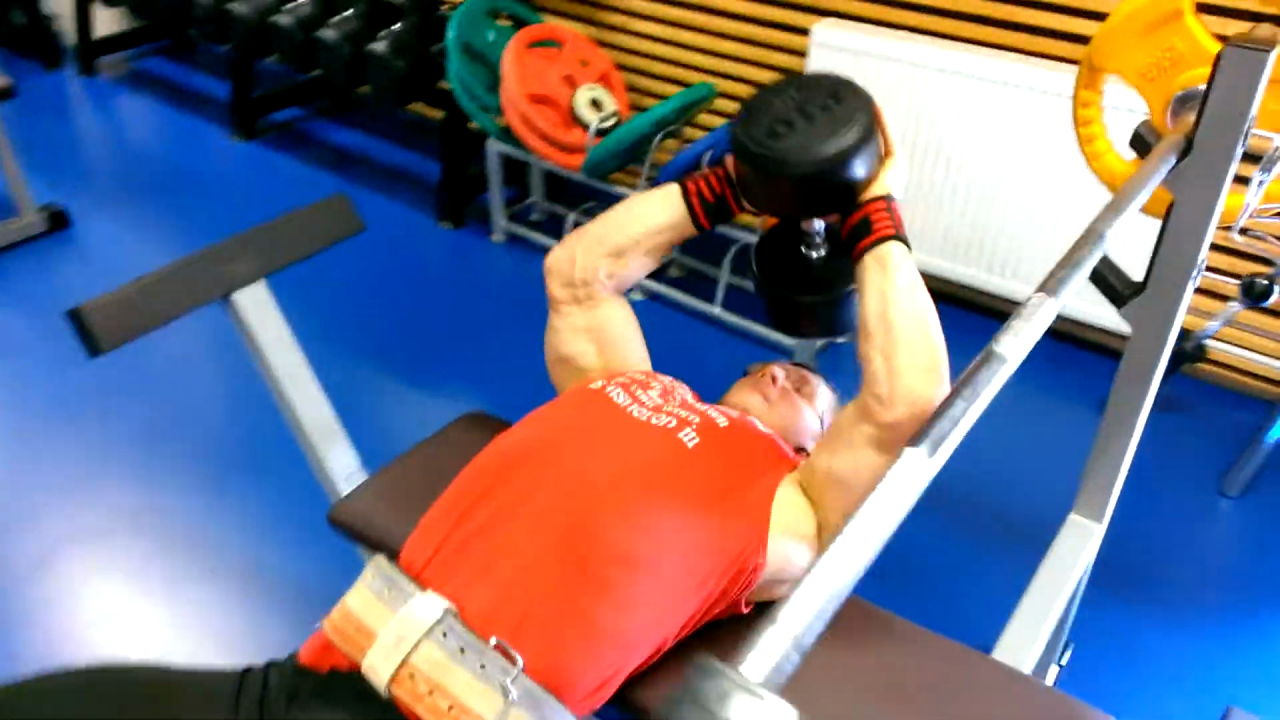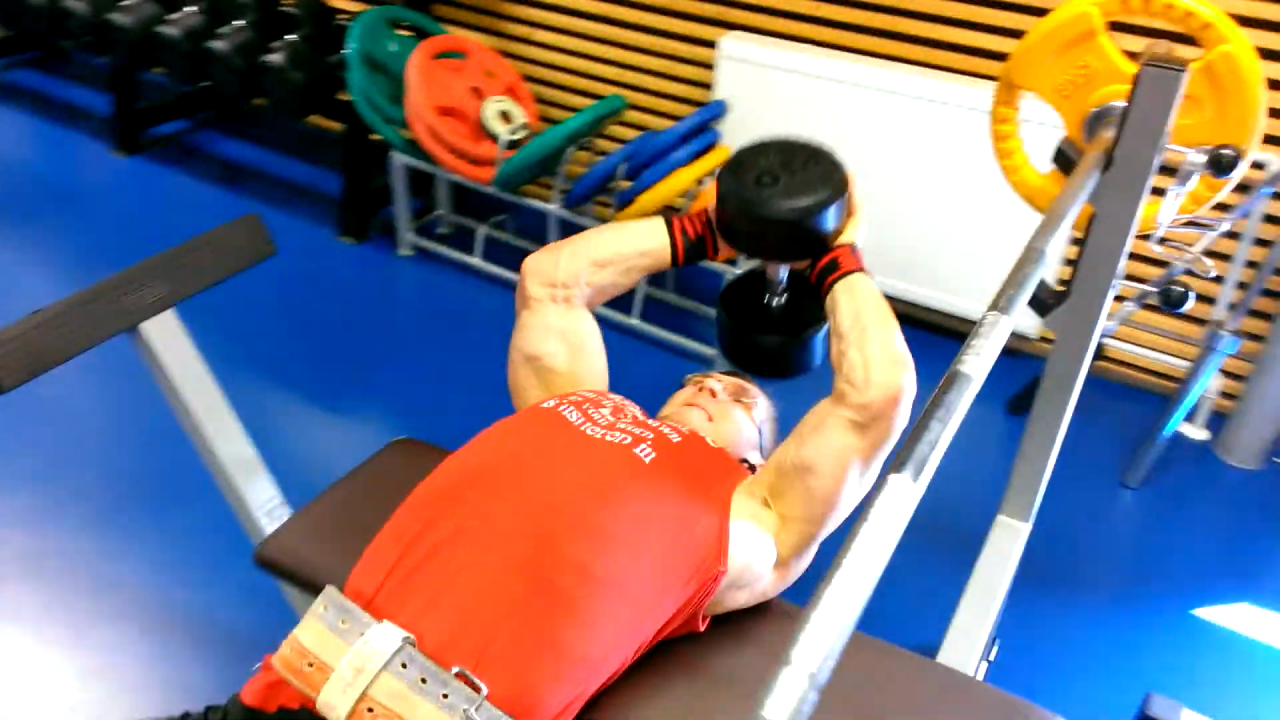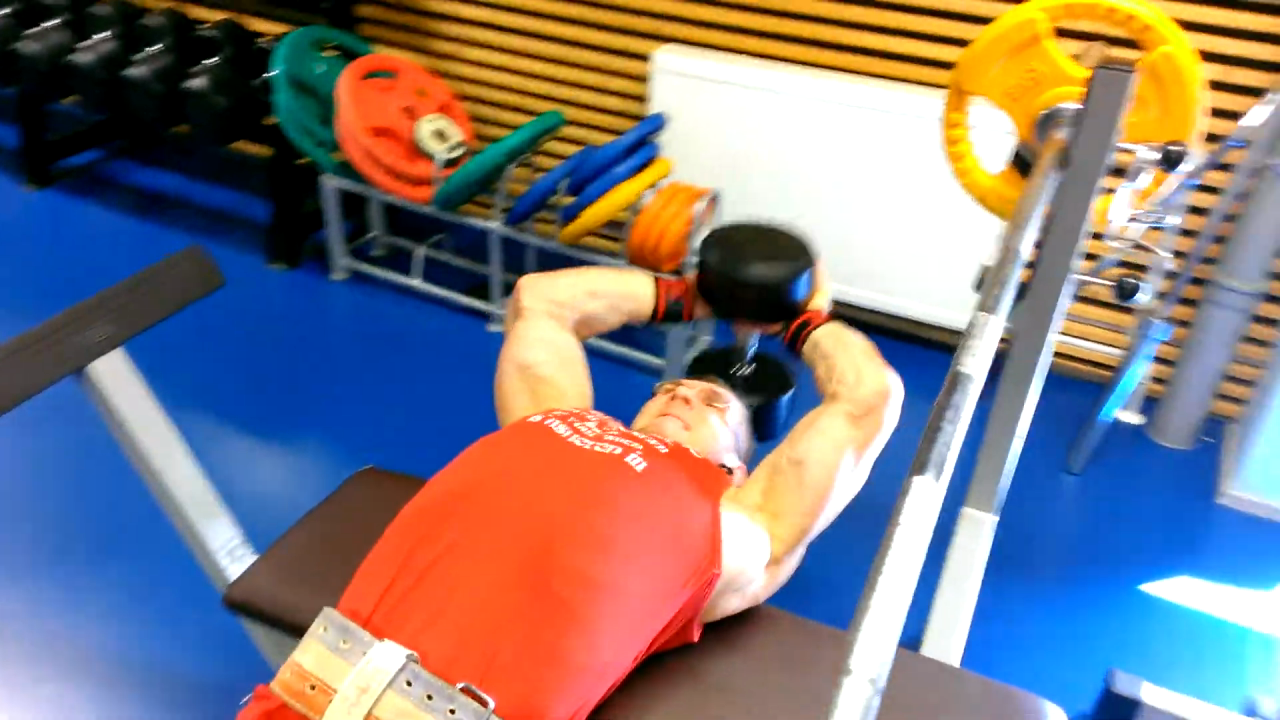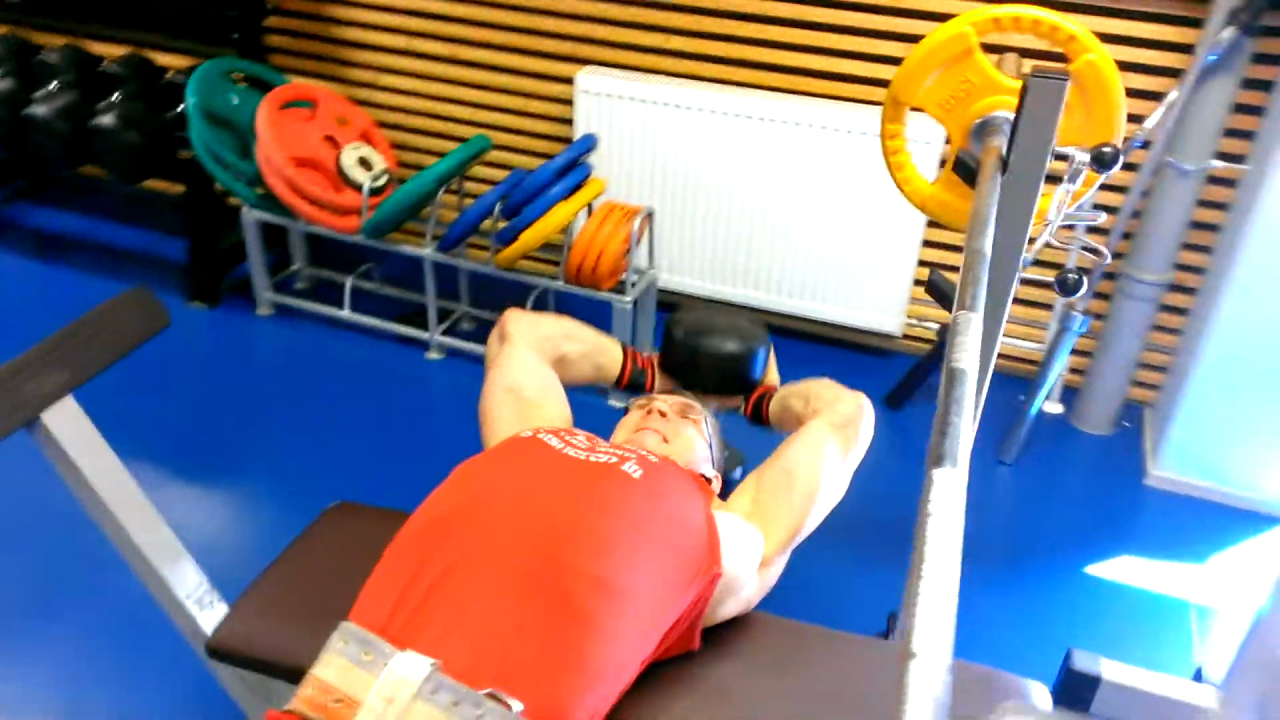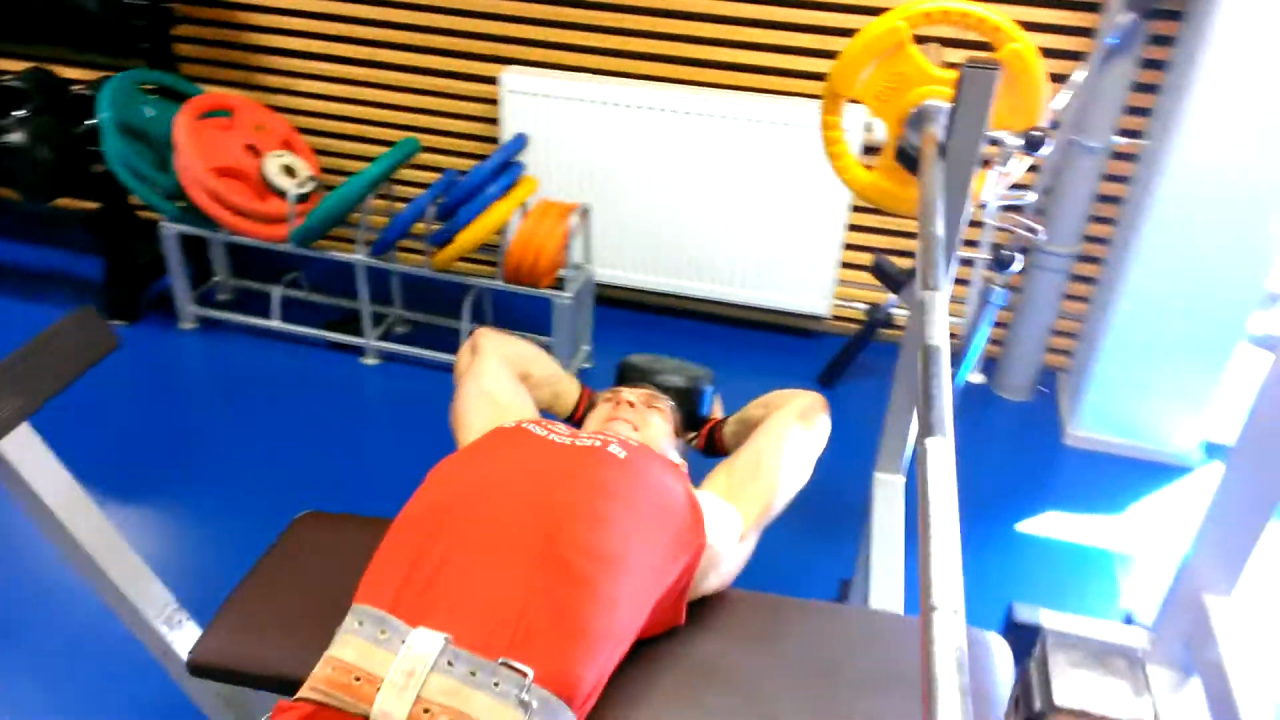
dt=0.2s
person 1, frame 1
left shoulder: (797, 511)
right shoulder: (632, 391)
left elbow: (910, 400)
right elbow: (577, 272)
left wrist: (873, 218)
right wrist: (725, 187)
person 1, frame 2
left shoulder: (748, 522)
right shoulder: (567, 408)
left elbow: (878, 396)
right elbow: (548, 281)
left wrist: (836, 260)
right wrist: (698, 233)
person 1, frame 3
left shoulder: (734, 527)
right shoulder: (552, 420)
left elbow: (869, 396)
right elbow: (538, 300)
left wrist: (809, 323)
right wrist: (680, 298)
person 1, frame 4
left shoulder: (721, 535)
right shoulder: (533, 442)
left elbow: (846, 415)
right elbow: (519, 333)
left wrist: (766, 398)
right wrist: (644, 371)
person 1, frame 5
left shoulder: (697, 517)
right shoulder: (508, 439)
left elbow: (804, 412)
right elbow: (488, 349)
left wrist: (716, 432)
right wrist: (587, 401)
